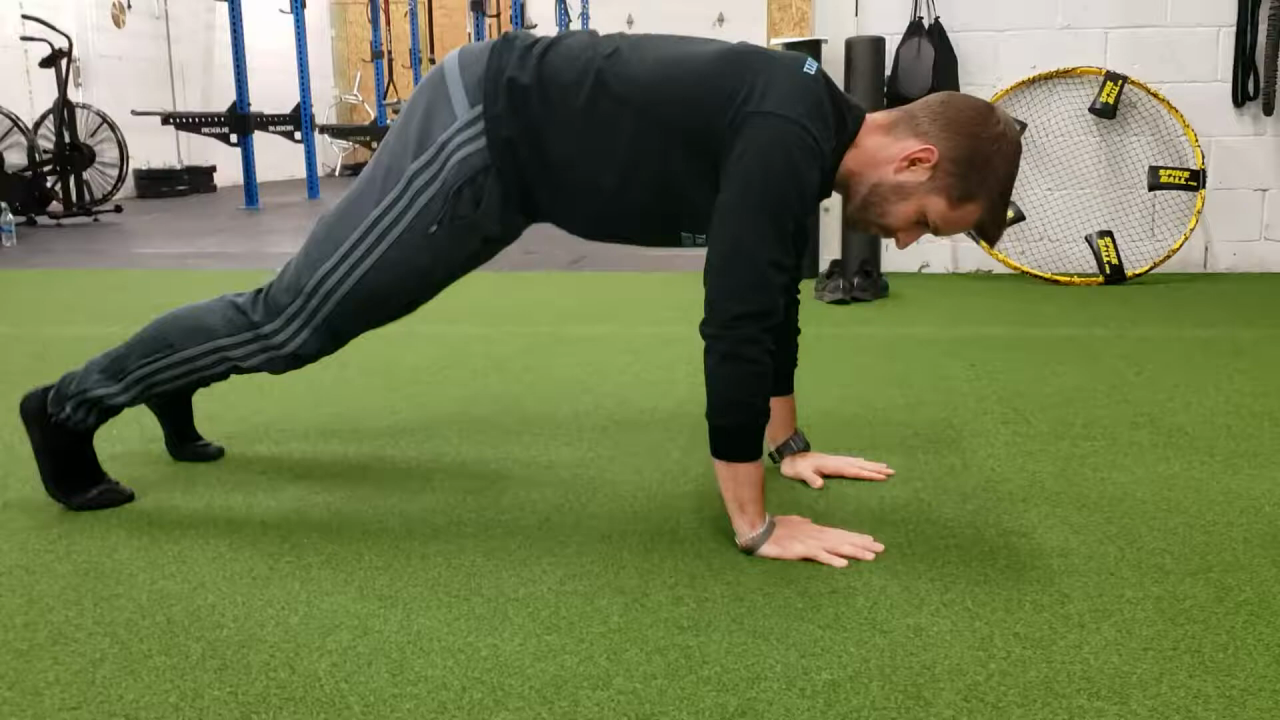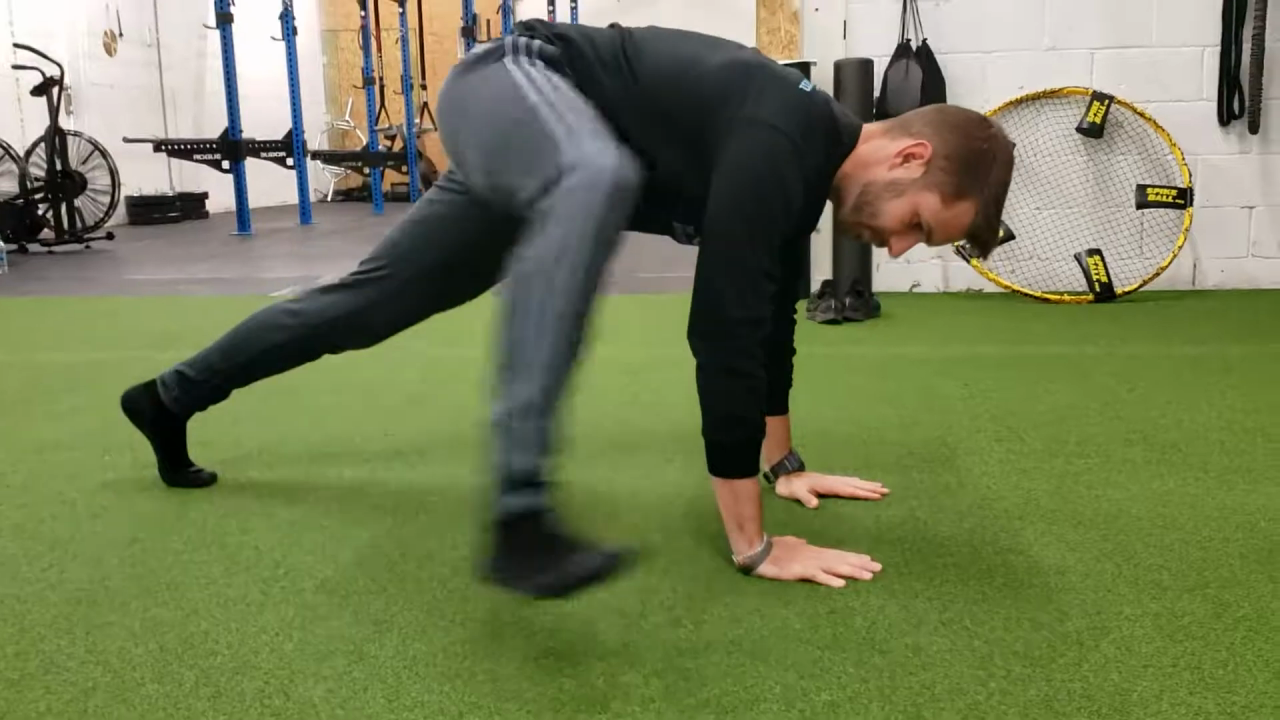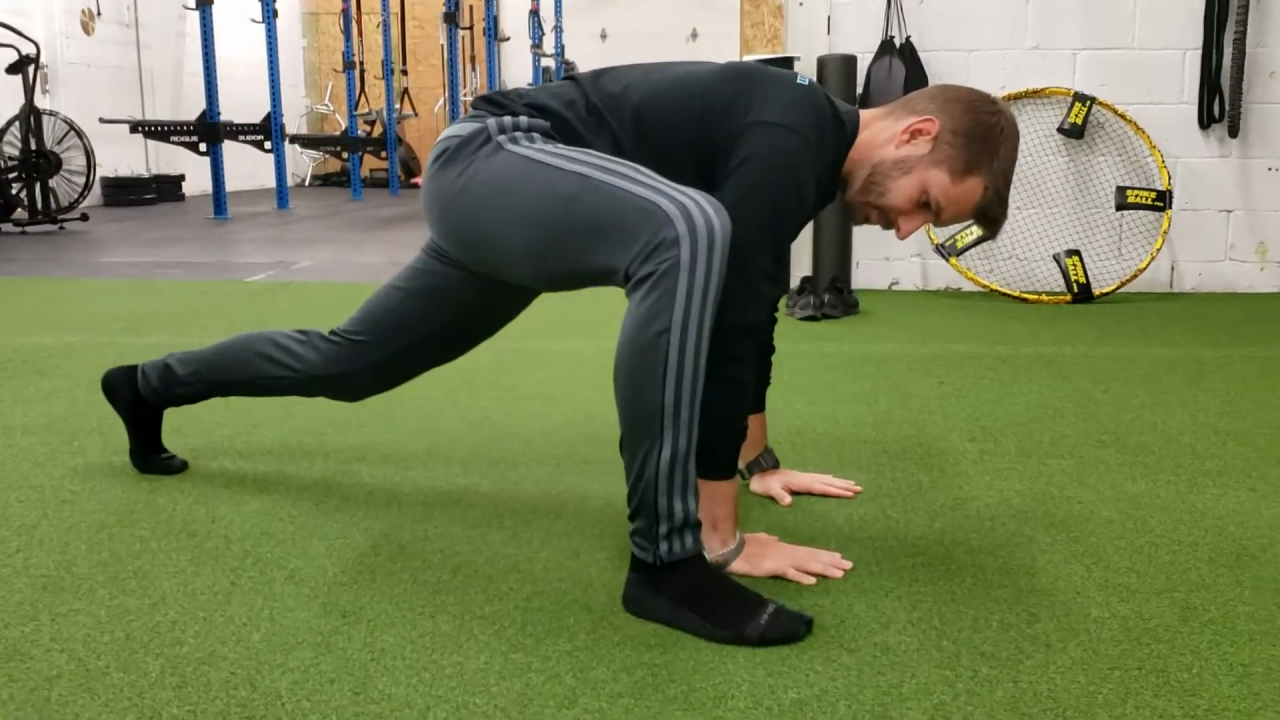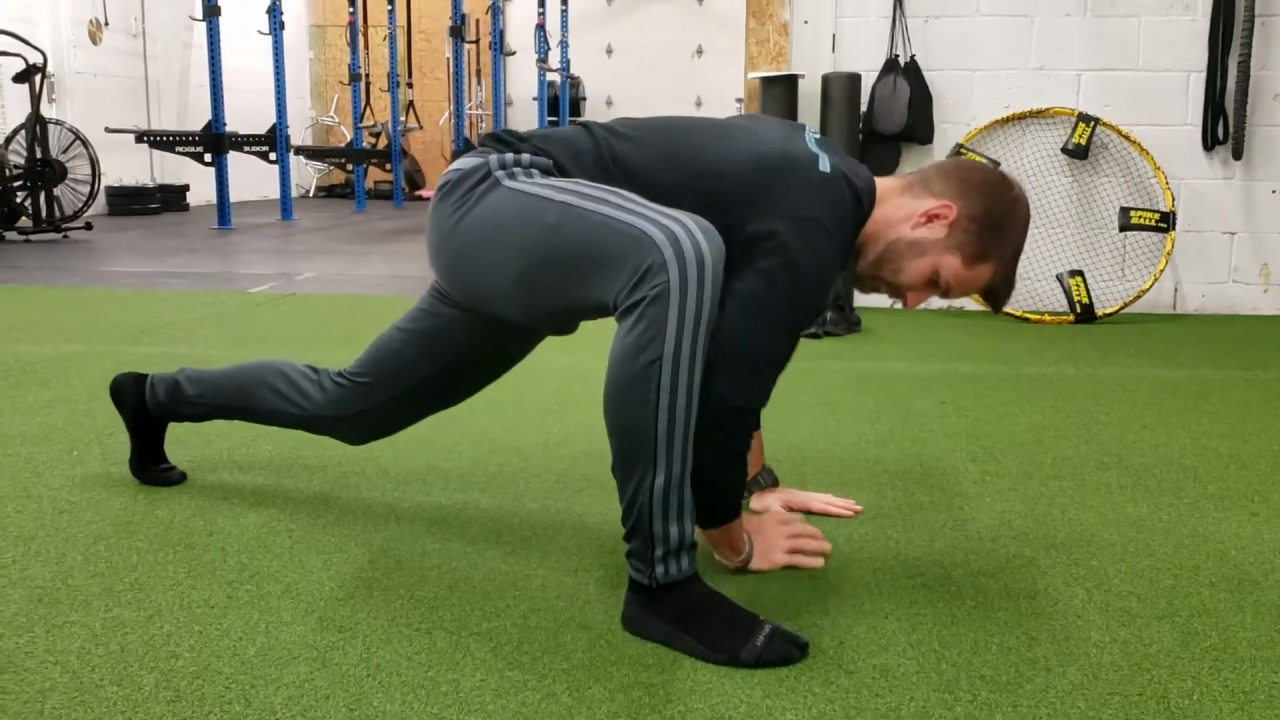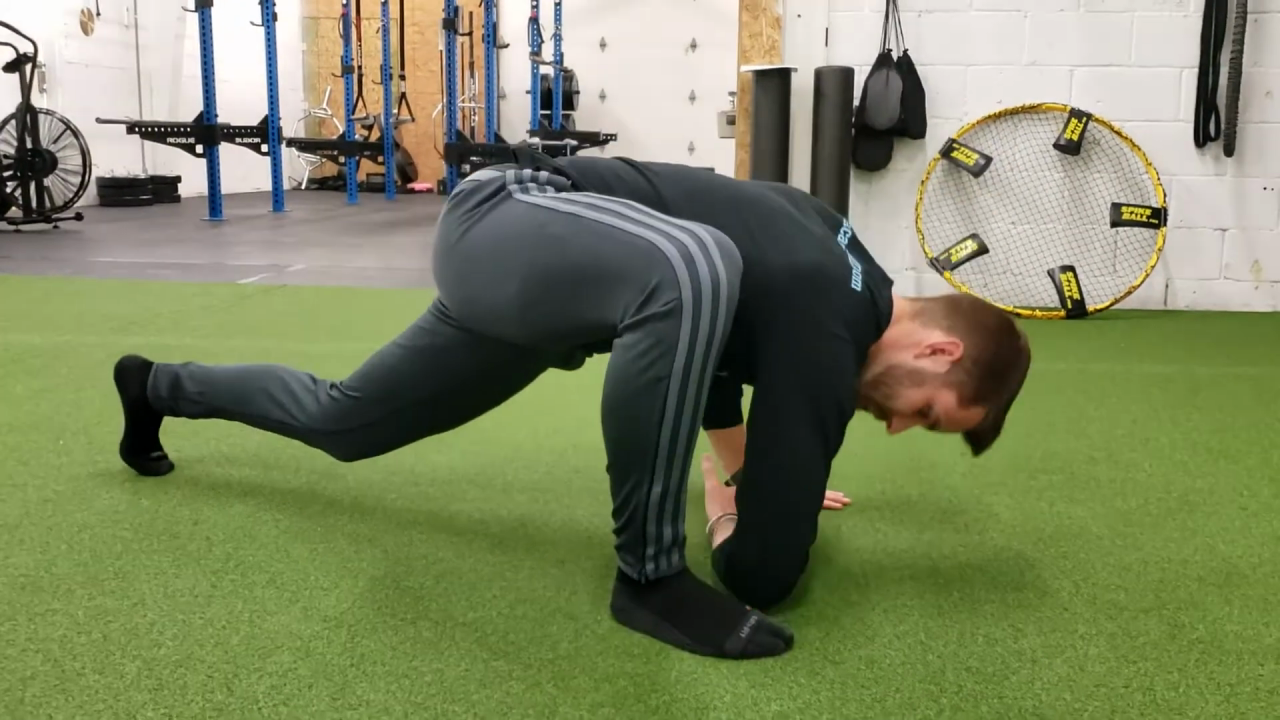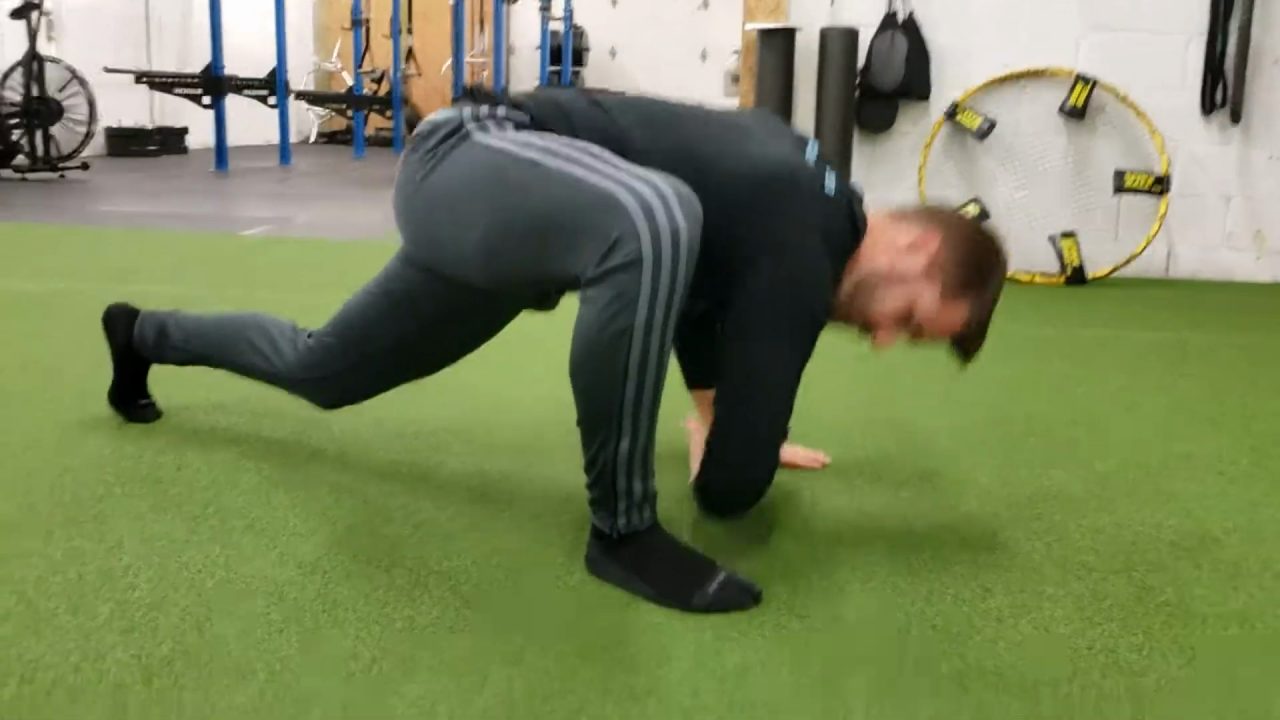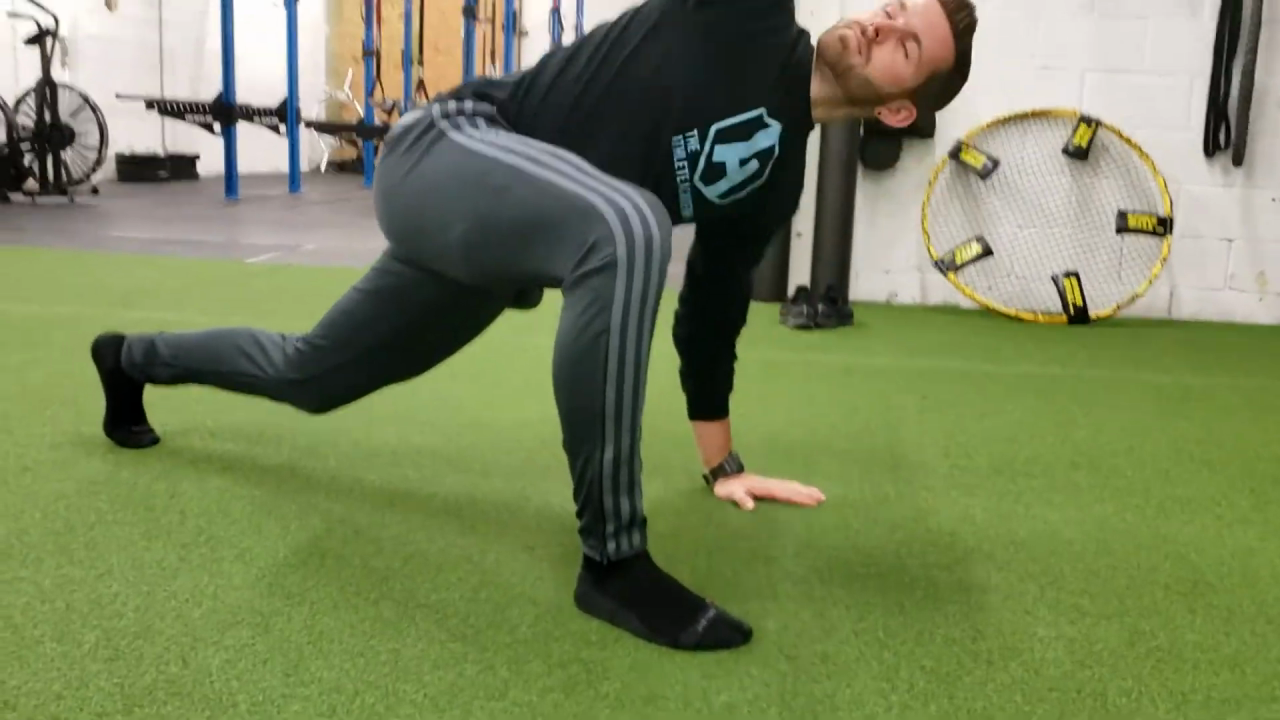
dt=0.5s
person 1, frame 1
left shoulder: (806, 132)
right shoulder: (791, 139)
left elbow: (771, 298)
right elbow: (735, 318)
left wrist: (787, 442)
right wrist: (755, 524)
left hip: (507, 151)
right hip: (479, 131)
left knee: (342, 304)
right knee: (298, 316)
left ankle: (170, 391)
right ankle: (68, 407)
person 1, frame 2
left shoulder: (806, 158)
right shoulder: (780, 147)
left elbow: (769, 312)
right elbow: (725, 330)
left wrist: (783, 461)
right wrist: (750, 543)
left hip: (539, 143)
left knee: (375, 296)
right knee: (599, 182)
left ankle: (170, 398)
right ankle: (520, 511)
person 1, frame 3
left shoulder: (802, 140)
right shoulder: (789, 142)
left elbow: (747, 310)
right elbow: (725, 325)
left wrist: (759, 459)
right wrist: (719, 537)
left hip: (505, 198)
right hip: (489, 159)
left knee: (349, 364)
right knee: (687, 231)
left ankle: (147, 386)
right ankle: (666, 559)
person 1, frame 4
left shoulder: (817, 183)
right shoulder: (812, 225)
left elbow: (728, 343)
right elbow: (717, 399)
left wrist: (758, 481)
right wrist: (733, 540)
left hip: (501, 232)
right hip: (490, 200)
left knee: (351, 404)
right knee: (680, 254)
left ankle: (155, 397)
right ankle: (661, 580)
person 1, frame 5
left shoulder: (836, 260)
right shoulder: (825, 331)
right elbow: (764, 571)
left wrist: (742, 477)
right wrist: (750, 514)
left hip: (511, 256)
right hip: (500, 221)
left knee: (339, 421)
right knee: (693, 272)
left ankle: (154, 386)
right ankle: (649, 575)
person 1, frame 6
left shoulder: (806, 208)
right shoulder: (802, 244)
right elbow: (729, 485)
left wrist: (727, 416)
right wrist: (738, 435)
left hip: (478, 200)
right hip: (461, 164)
left knee: (318, 368)
right knee: (657, 220)
left ankle: (142, 334)
right ankle: (622, 530)
person 1, frame 7
left shoulder: (774, 177)
left elbow: (710, 306)
left wrist: (723, 463)
left hip: (479, 226)
right hip: (446, 151)
left knee: (309, 375)
right knee: (625, 224)
left ankle: (134, 361)
right ankle: (613, 559)
